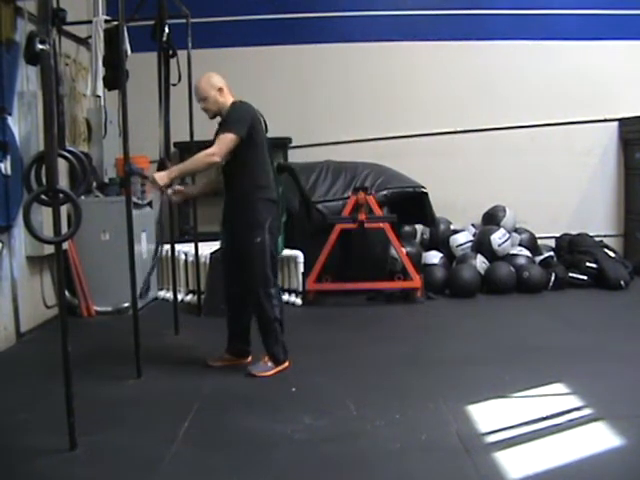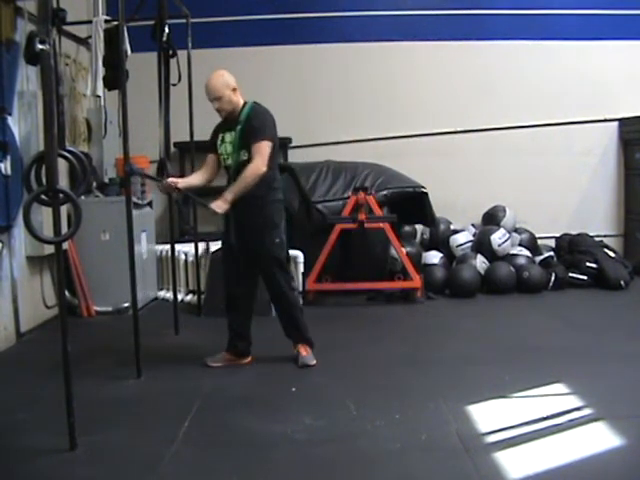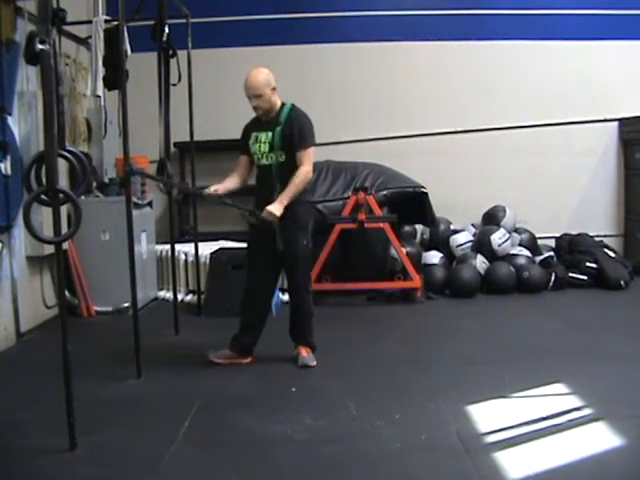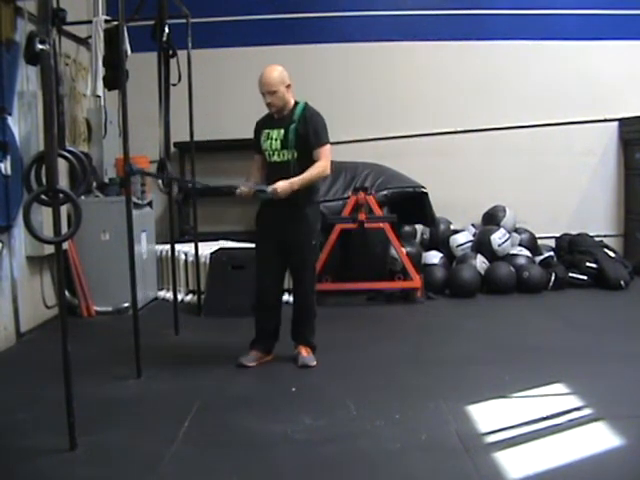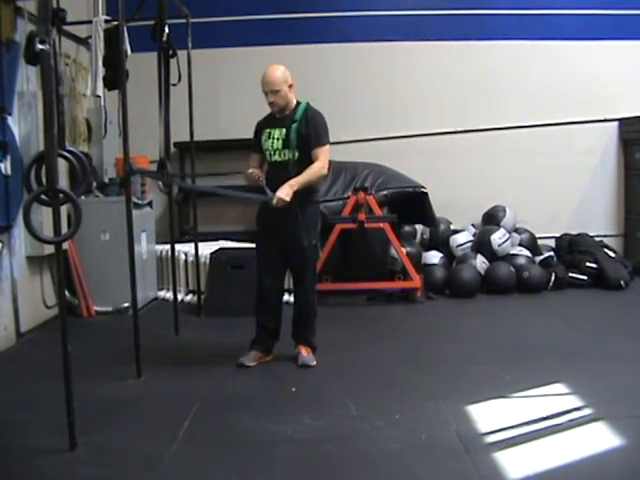
dt=0.4s
person 1, frame 1
left shoulder: (241, 114)
right shoulder: (224, 126)
left elbow: (215, 156)
right elbow: (221, 173)
left wrist: (171, 173)
right wrist: (188, 191)
left hip: (258, 210)
right hip: (235, 211)
left knee: (261, 282)
right knee: (235, 283)
left ankle: (276, 355)
right ankle: (238, 349)
person 1, frame 2
left shoulder: (258, 117)
right shoulder: (220, 130)
left elbow: (259, 166)
right elbow: (208, 171)
left wrist: (224, 200)
right wrist: (183, 182)
left hip: (265, 211)
right hip: (237, 214)
left knee: (278, 280)
right knee: (236, 285)
left ankle: (302, 343)
right ankle: (238, 349)
person 1, frame 3
left shoulder: (296, 120)
right shoulder: (251, 128)
left elbow: (306, 169)
right elbow: (242, 172)
left wrist: (281, 203)
right wrist: (221, 187)
left hip: (293, 213)
right hip: (262, 213)
left knee: (299, 282)
right knee: (256, 284)
left ankle: (304, 346)
right ankle: (241, 348)
person 1, frame 4
left shoulder: (309, 118)
right shoulder: (262, 125)
left elbow: (324, 166)
left wrist: (292, 183)
right wrist: (251, 186)
left hip: (301, 212)
right hip: (270, 212)
left knee: (304, 281)
right knee: (266, 283)
left ankle: (305, 345)
right ankle: (263, 345)
person 1, frame 5
left shoulder: (311, 118)
right shoulder: (263, 125)
left elbow: (322, 166)
right elbow: (257, 165)
left wrist: (291, 187)
right wrist: (253, 175)
left hip: (302, 212)
right hip: (270, 213)
left knee: (305, 281)
right knee: (267, 282)
left ankle: (305, 344)
right ankle: (263, 345)
